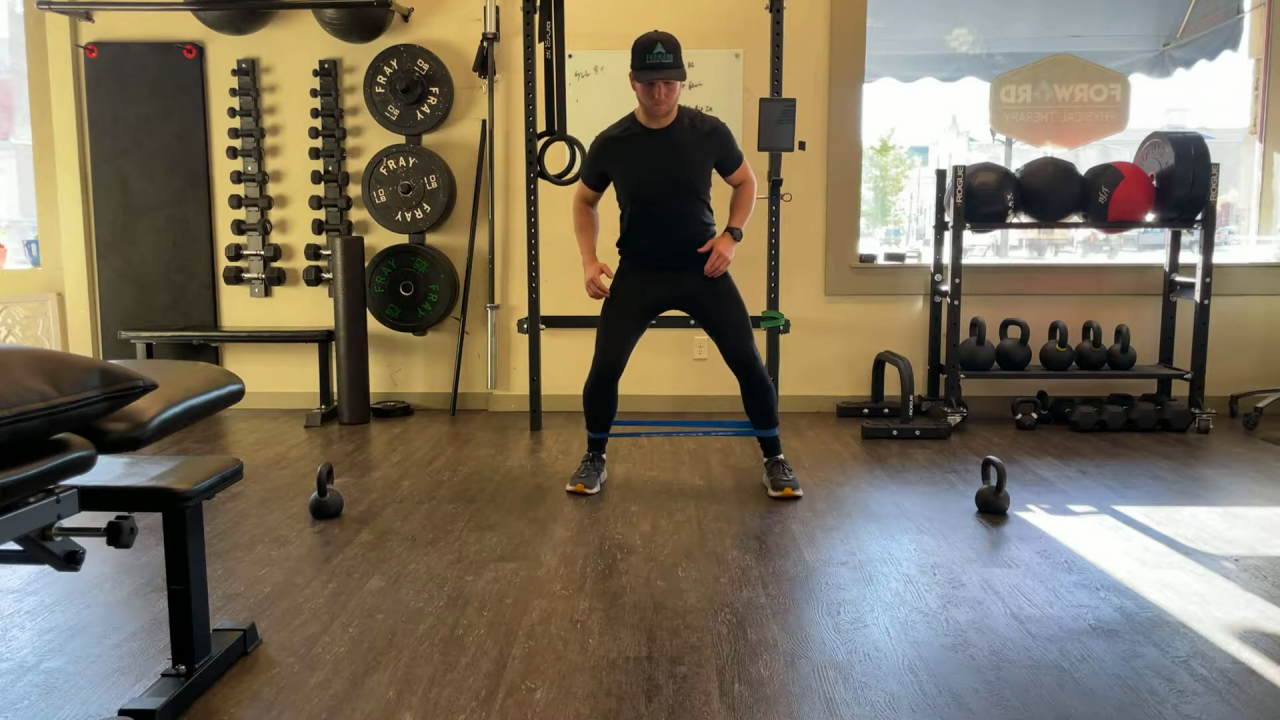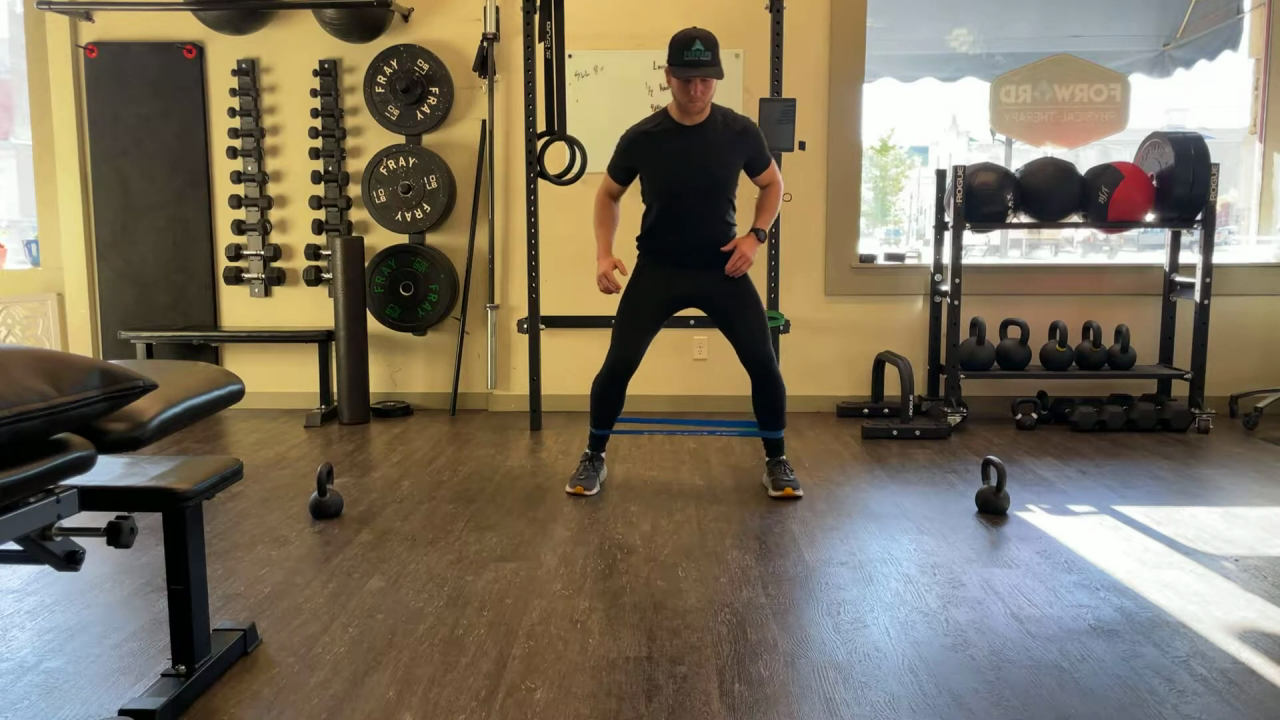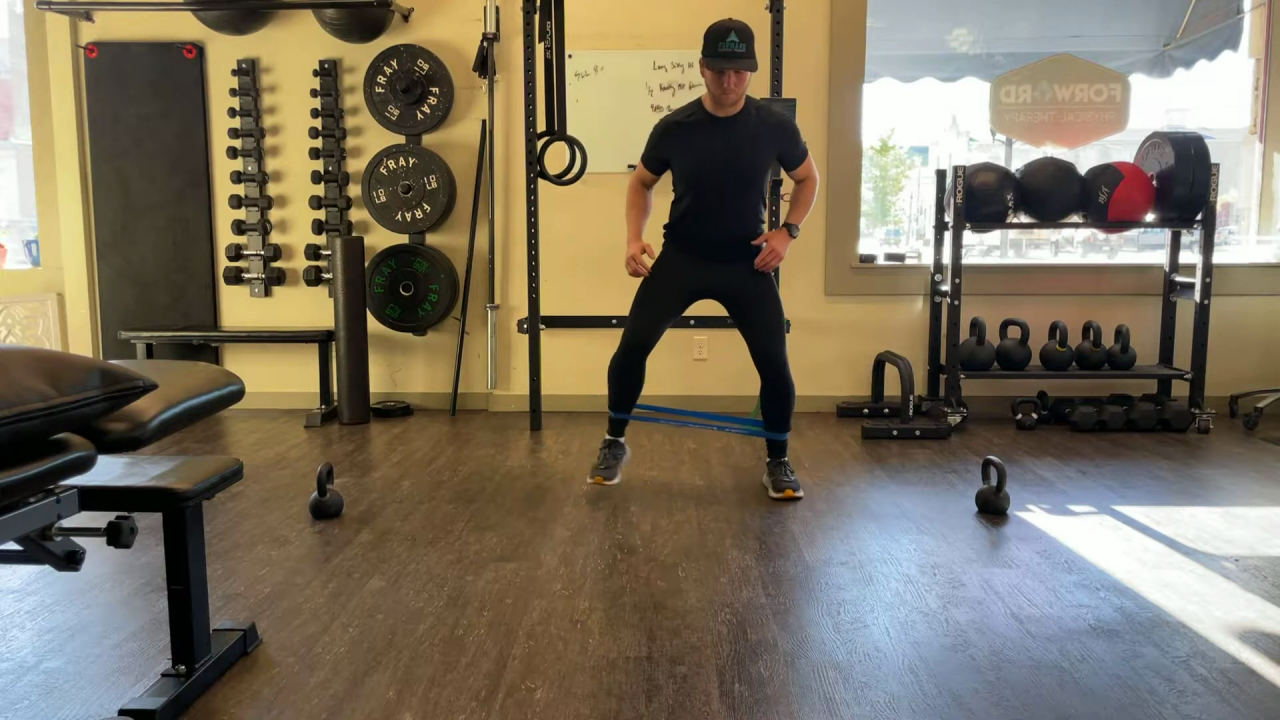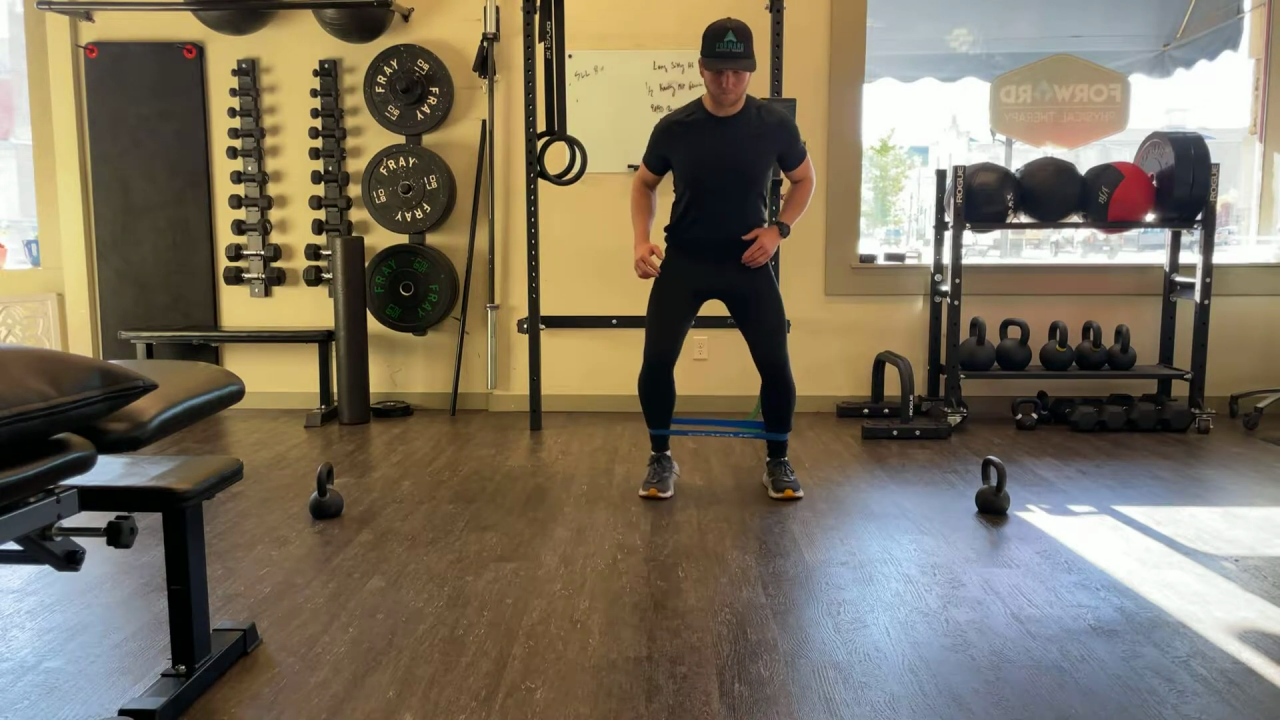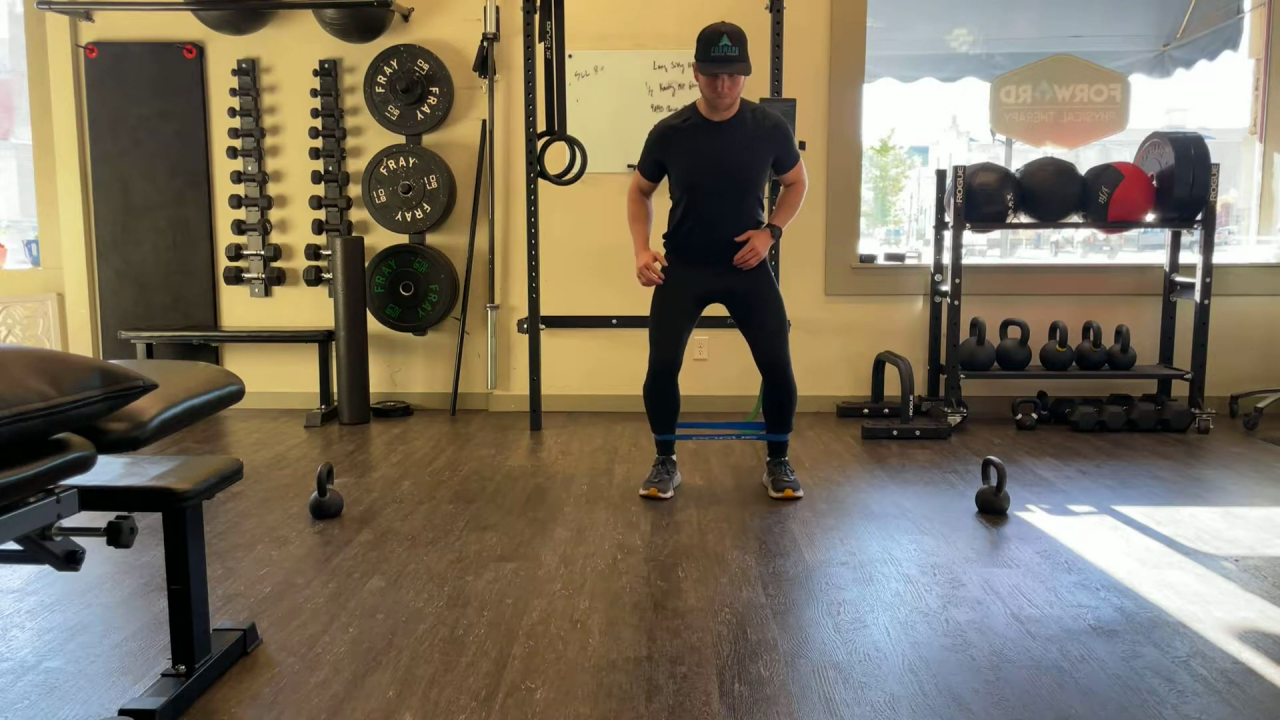
dt=0.2s
person 1, frame 1
left shoulder: (710, 132)
right shoulder: (611, 143)
left elbow: (745, 183)
right elbow: (585, 200)
left wrist: (731, 235)
right wrist: (588, 258)
left hip: (702, 268)
right hip: (638, 272)
left knee: (748, 362)
right knee: (605, 367)
left ankle: (774, 460)
right ankle: (595, 457)
person 1, frame 2
left shoulder: (741, 132)
right shoulder: (641, 138)
left elbow: (772, 185)
right elbow: (607, 195)
left wrist: (755, 235)
right wrist: (605, 253)
left hip: (722, 269)
right hip: (657, 269)
left knee: (763, 363)
right knee: (618, 365)
left ankle: (776, 460)
right ankle: (594, 456)
person 1, frame 3
left shoulder: (774, 125)
right shoulder: (674, 127)
left elbow: (807, 179)
right elbow: (640, 183)
left wrist: (787, 231)
right wrist: (633, 236)
left hip: (746, 261)
right hip: (680, 258)
left knee: (774, 366)
right knee: (633, 346)
left ankle: (777, 462)
right ankle: (614, 441)
person 1, frame 4
left shoulder: (775, 124)
right shoulder: (675, 127)
left elbow: (804, 180)
right elbow: (645, 184)
left wrist: (779, 229)
right wrist: (641, 238)
left hip: (748, 261)
right hip: (684, 260)
left knee: (775, 365)
right knee: (657, 359)
left ankle: (777, 461)
right ankle: (661, 457)
person 1, frame 5
left shoulder: (770, 128)
right shoulder: (669, 132)
left elbow: (796, 183)
right elbow: (639, 192)
left wrist: (770, 231)
right wrist: (642, 248)
left hip: (746, 263)
right hip: (683, 267)
left knee: (777, 366)
right knee: (662, 365)
left ankle: (778, 461)
right ankle: (665, 461)
